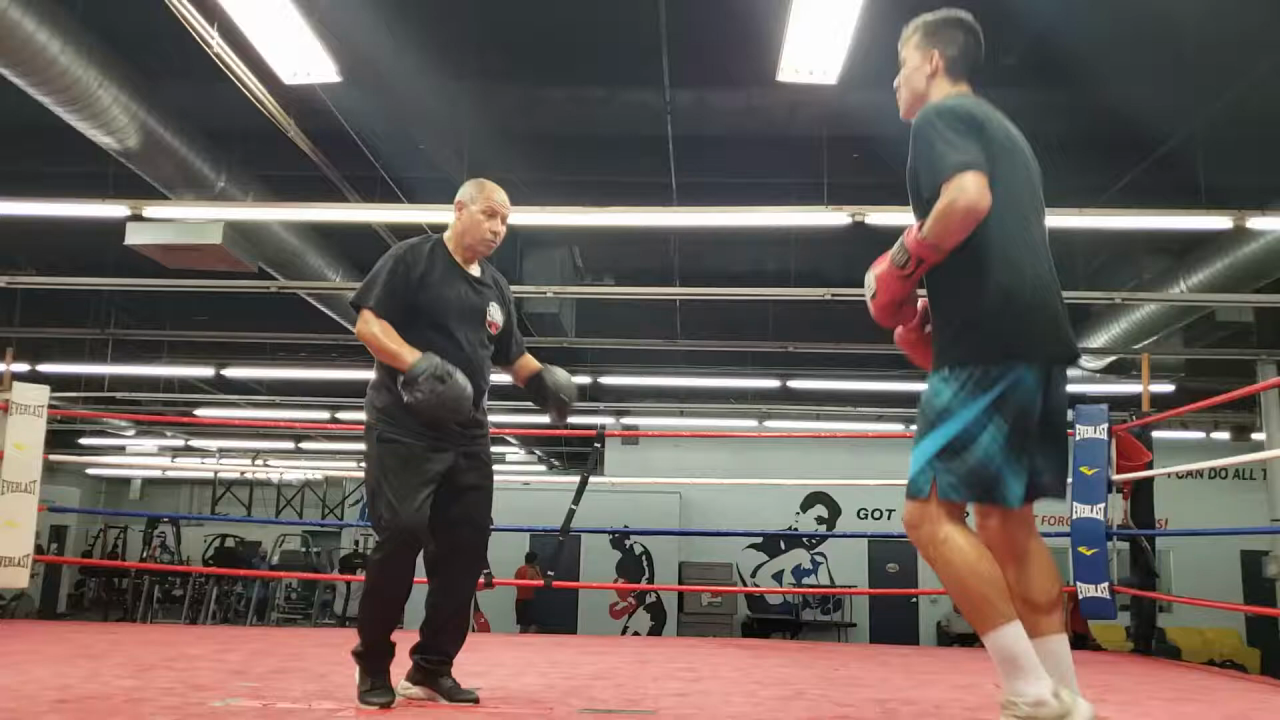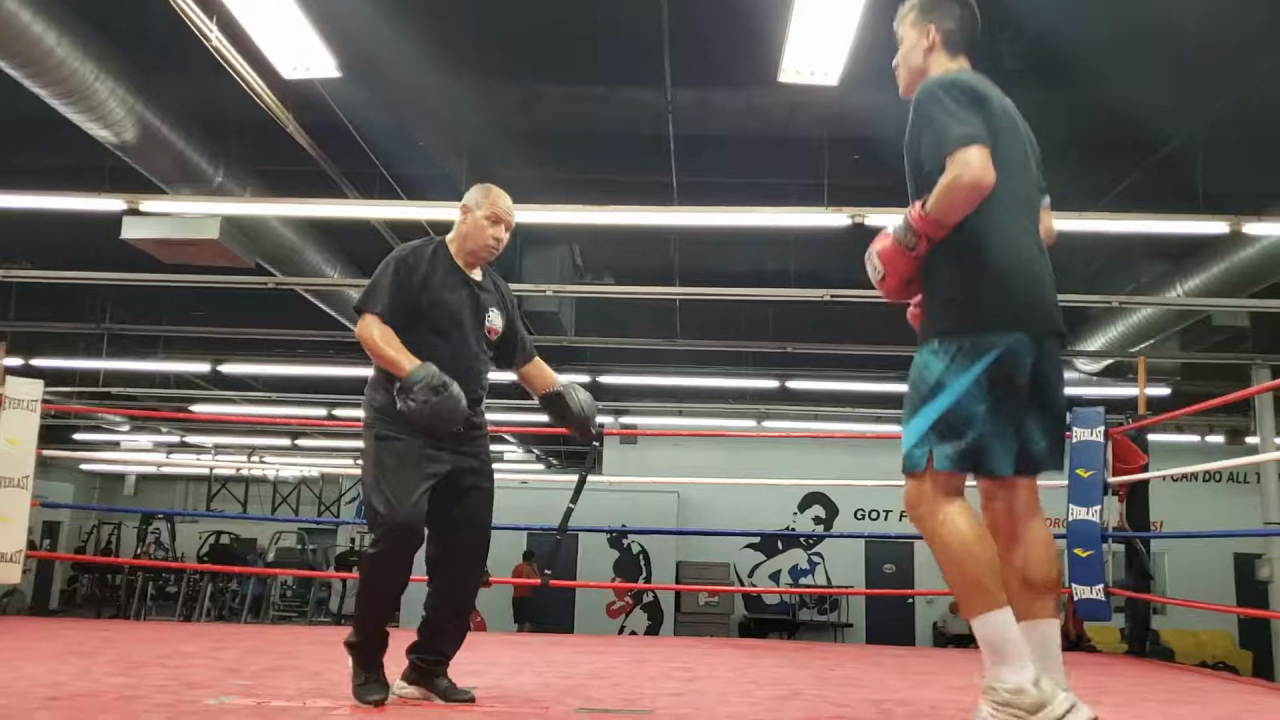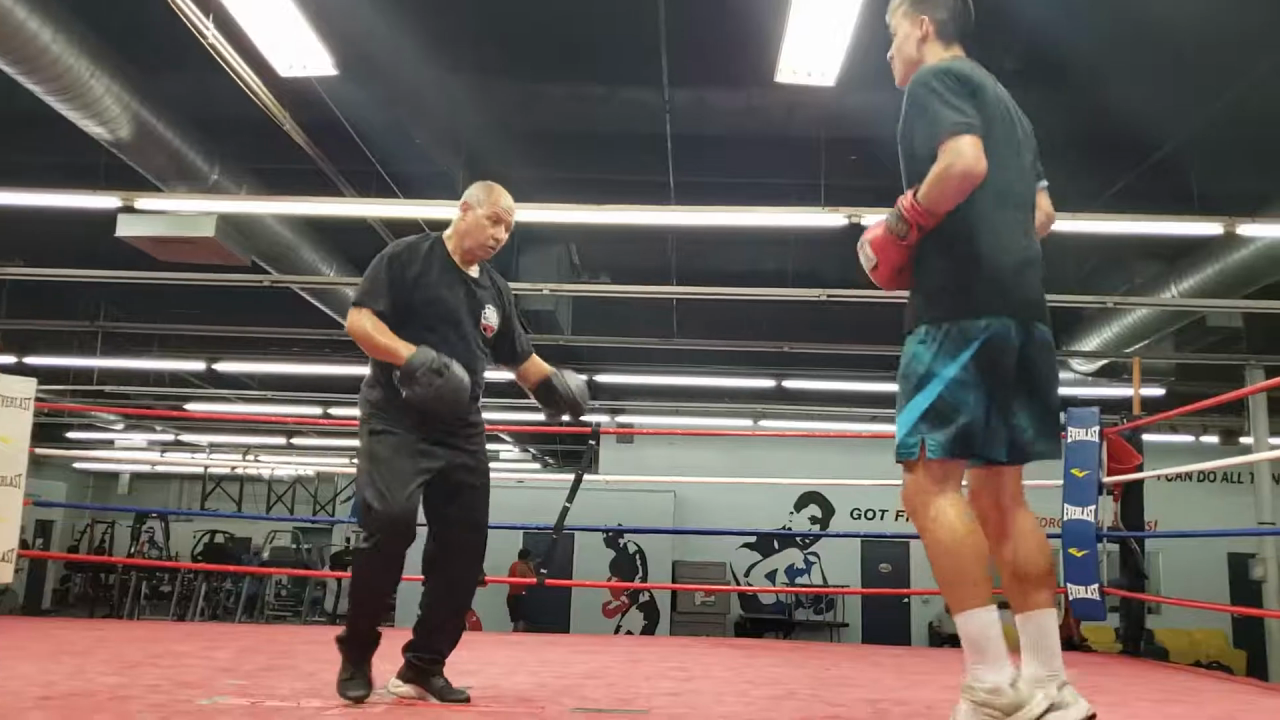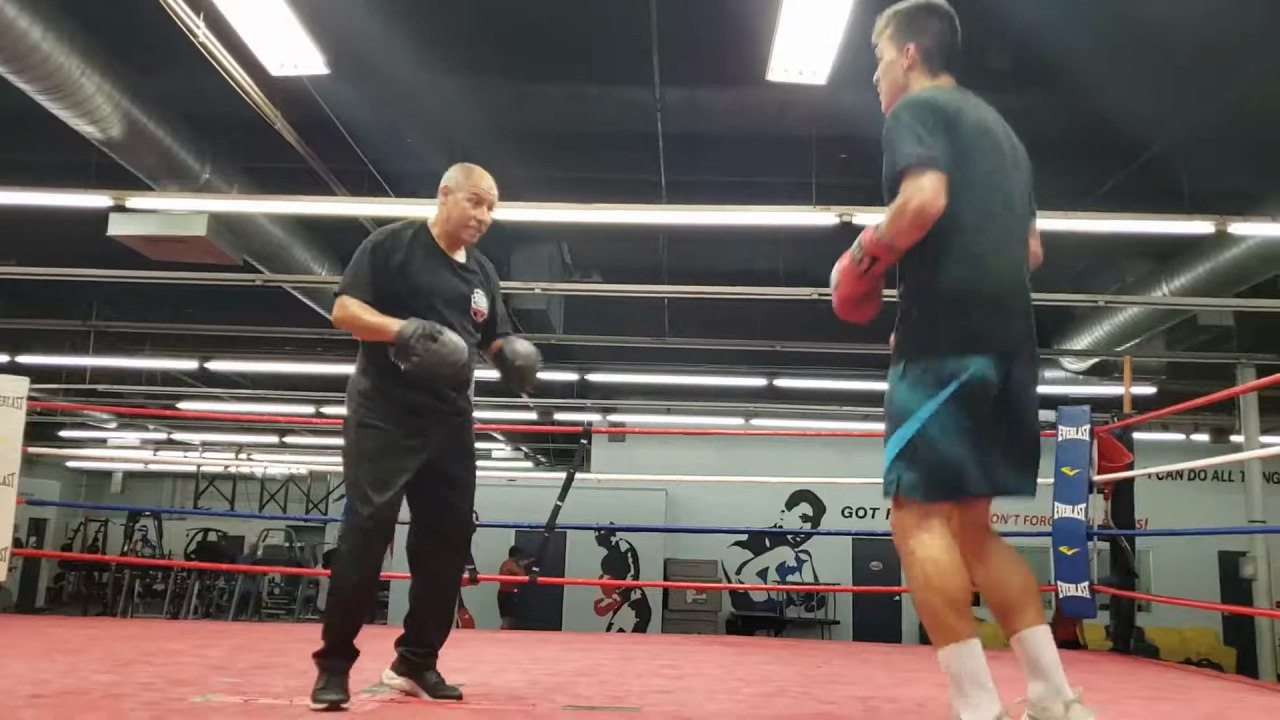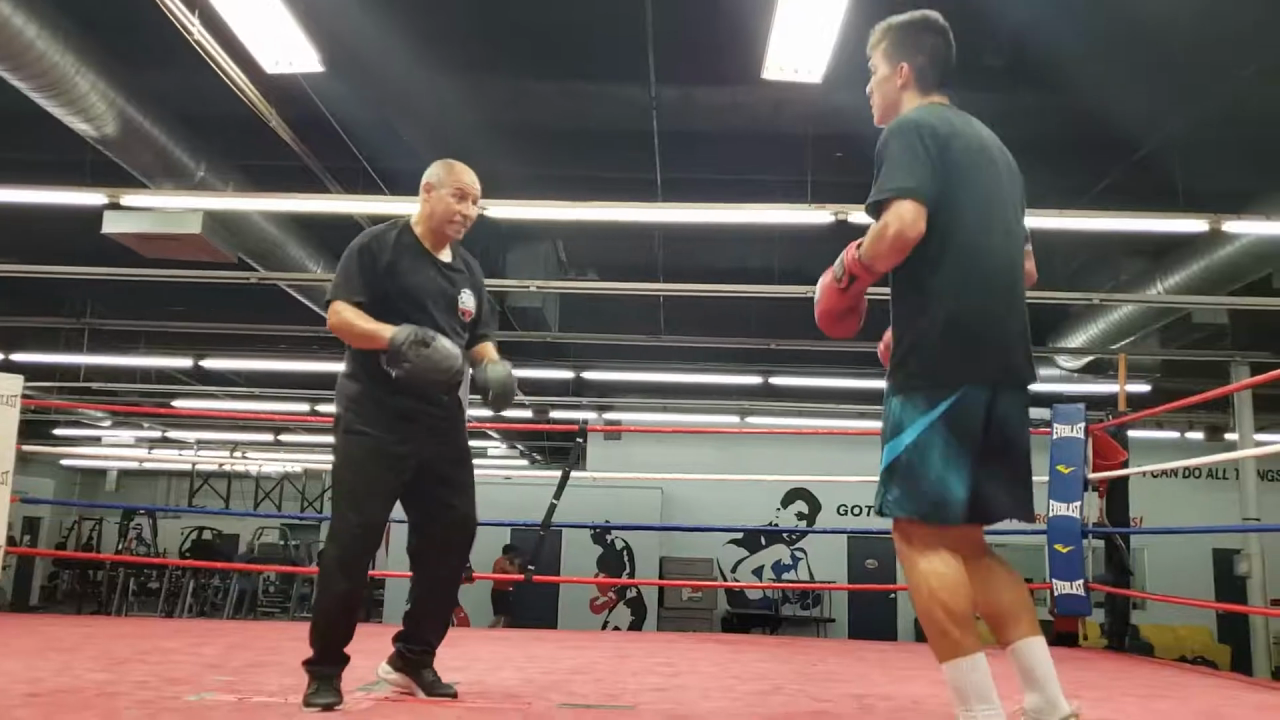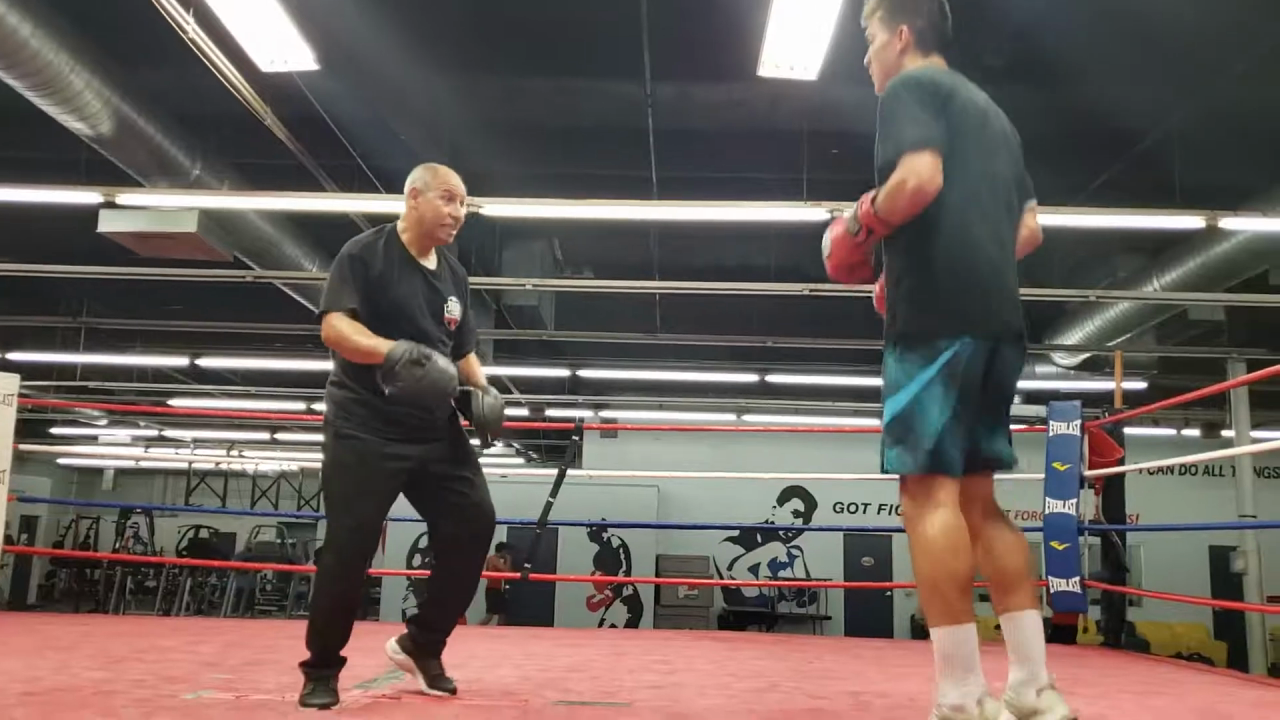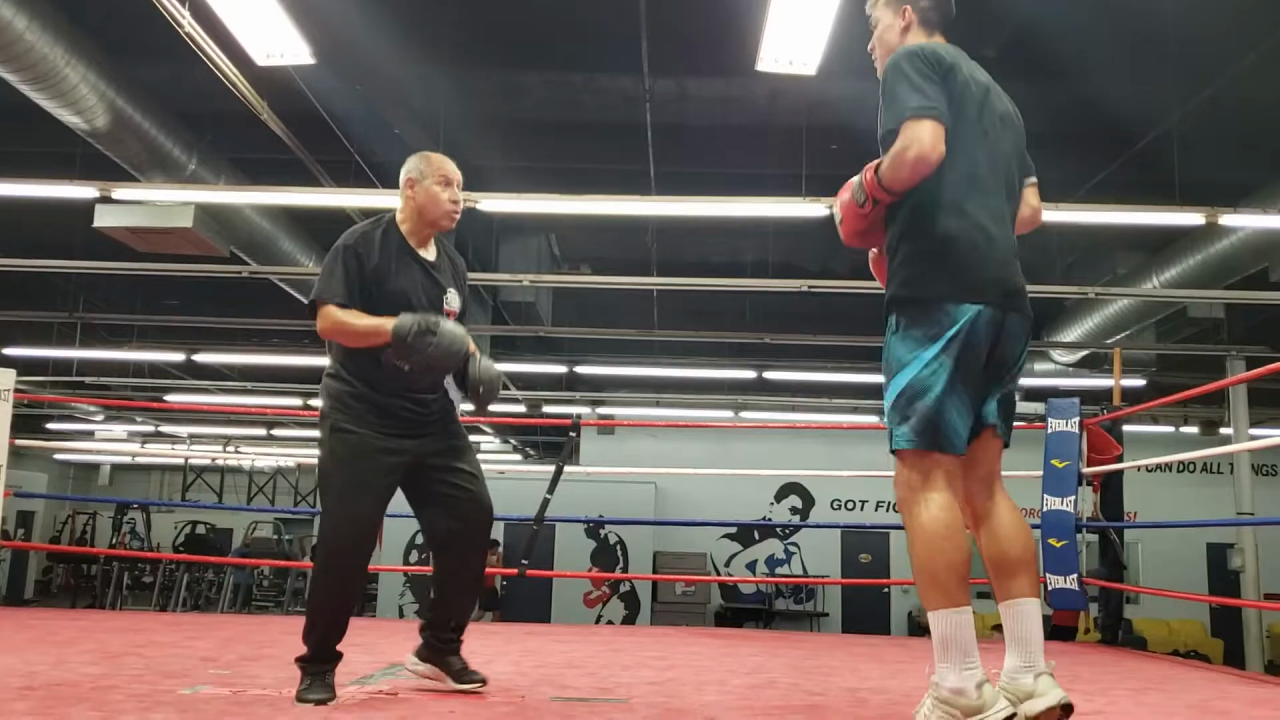
dt=0.1s
person 1, frame 1
left shoulder: (943, 117)
right shoulder: (1004, 134)
left elbow: (968, 200)
left wrist: (908, 261)
left hip: (984, 348)
right hip: (1038, 346)
left knee: (932, 512)
right knee: (1008, 529)
person 1, frame 2
left shoulder: (942, 93)
right shoulder: (1002, 106)
left elbow: (972, 176)
left wrist: (910, 237)
left hip: (974, 324)
right hip: (1027, 320)
left knee: (931, 491)
right knee: (1010, 503)
person 1, frame 3
left shoulder: (934, 86)
right shoulder: (1003, 99)
left elbow: (965, 163)
right elbow: (1040, 212)
left wrist: (898, 227)
left hip: (964, 308)
right hip: (1020, 310)
left knee: (930, 482)
right knee: (997, 495)
person 1, frame 4
left shoulder: (913, 111)
right shoulder: (997, 129)
left elbow: (925, 198)
right elbow: (1030, 249)
left wrist: (868, 256)
left hip: (942, 342)
right hip: (1006, 342)
left knee: (918, 517)
right knee: (970, 527)
person 1, frame 5
left shoulder: (912, 132)
right shoulder: (992, 149)
left elbow: (905, 226)
right elbow: (1024, 268)
left wrist: (852, 274)
left hip: (938, 369)
right hip: (1003, 364)
left knee: (921, 538)
right knee: (960, 543)
person 1, frame 6
left shoulder: (914, 88)
right shoulder: (989, 112)
left elbow: (921, 178)
right elbow: (1027, 231)
left wrist: (860, 226)
left hip: (938, 325)
right hip: (996, 325)
left knee: (928, 493)
right knee: (973, 500)
person 1, frame 7
left shoulder: (916, 63)
right shoulder: (994, 92)
left elbow: (923, 147)
right elbow: (1029, 210)
left wrist: (868, 192)
left hip: (939, 295)
right hip: (1000, 297)
left knee: (920, 480)
right knee: (979, 480)
person 2, frame 1
left shoulder: (495, 286)
right shoulder: (409, 259)
left elbow: (513, 355)
right elbow: (367, 322)
left wrist: (546, 380)
right wrist: (417, 364)
left hip: (465, 435)
right hip: (403, 427)
left knee: (463, 551)
right knee: (401, 530)
left ankle: (430, 667)
right ankle: (371, 657)
person 2, frame 2
left shoulder: (496, 292)
right shoulder: (412, 262)
left elbow: (523, 360)
right elbow: (369, 326)
left wrist: (560, 393)
right wrist: (414, 372)
left hip: (465, 437)
right hip: (402, 427)
left knee: (465, 553)
right knee: (399, 526)
left ankle: (427, 667)
right ankle: (367, 652)
person 2, frame 3
left shoulder: (493, 286)
right shoulder: (406, 257)
left elbow: (518, 355)
right elbow: (359, 319)
left wrist: (550, 380)
right wrist: (412, 357)
left hip: (460, 433)
right hip: (395, 421)
left knee: (461, 549)
right knee: (389, 522)
left ankle: (421, 667)
right ankle: (357, 649)
person 2, frame 4
left shoulder: (482, 273)
right shoulder: (390, 245)
left elbow: (496, 338)
right elbow: (344, 309)
left wrist: (515, 357)
right wrist: (405, 331)
left hip: (448, 424)
right hip: (383, 416)
left knee: (448, 542)
right knee: (369, 525)
left ankle: (416, 661)
right ankle: (334, 661)
person 2, frame 5
left shoulder: (468, 269)
right shoulder: (376, 247)
left elbow: (477, 339)
right elbow: (340, 316)
left wrist: (494, 370)
right wrist: (397, 338)
left hip: (441, 425)
right hip: (373, 421)
left knee: (451, 538)
right knee: (354, 541)
left ankle: (409, 658)
right ankle: (325, 668)
person 2, frame 6
left shoulder: (454, 274)
right shoulder: (364, 254)
right elbow: (334, 327)
left wrist: (479, 389)
right wrist: (393, 353)
left hip: (434, 429)
right hip: (362, 426)
left knee: (473, 523)
right knee: (350, 544)
left ankle: (422, 643)
right ankle: (321, 669)
person 2, frame 7
left shoulder: (452, 264)
right shoulder: (362, 244)
right elbow: (329, 319)
left wrist: (473, 362)
right wrist: (397, 329)
left hip: (433, 421)
right hip: (361, 420)
left knee: (470, 522)
right knee: (346, 540)
left ankle: (440, 648)
right ankle: (318, 664)
